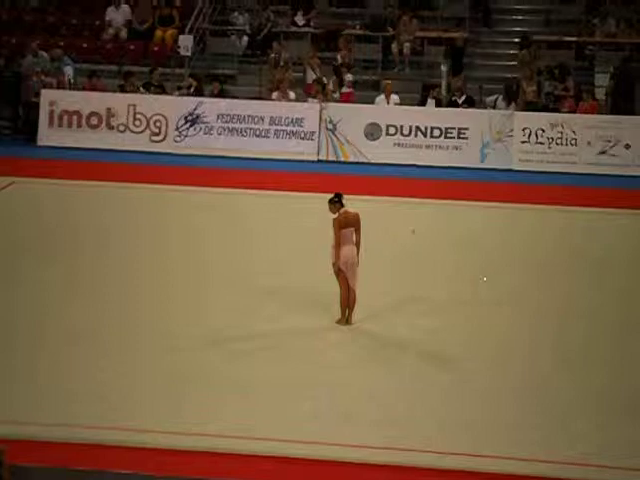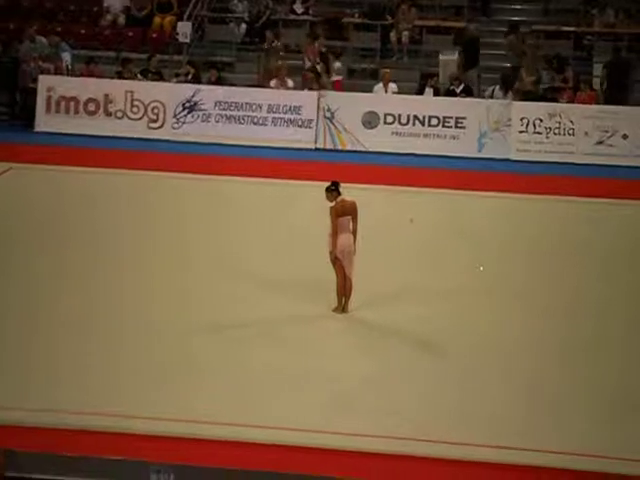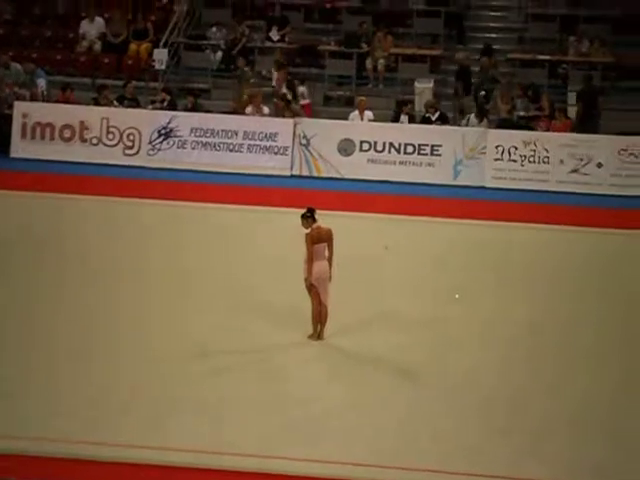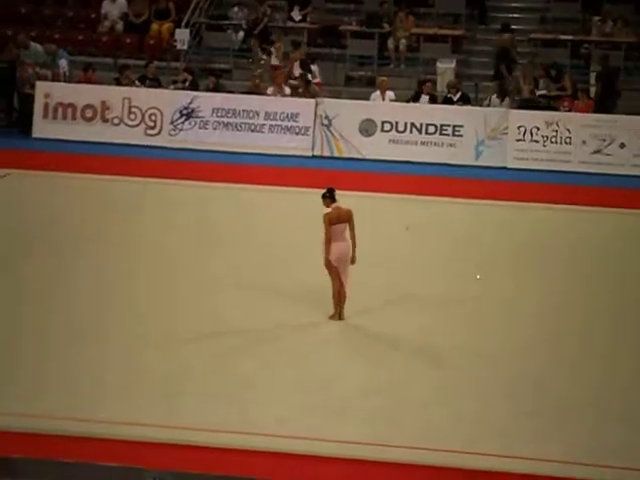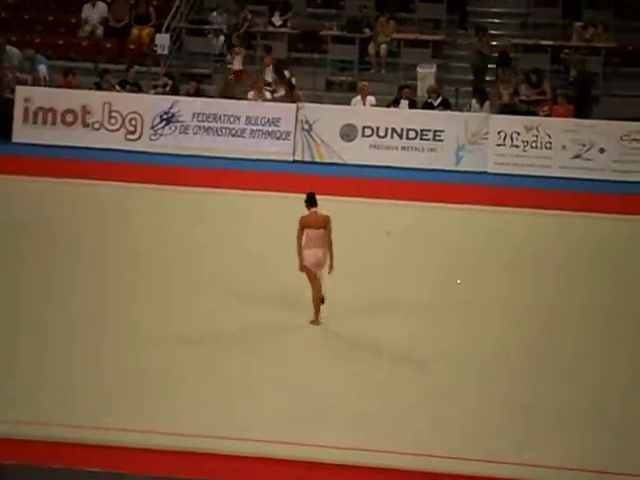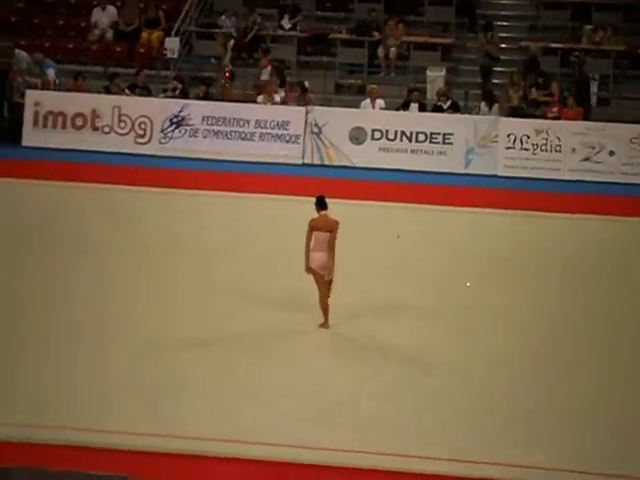
dt=0.3s
person 1, frame 1
left shoulder: (337, 220)
right shoulder: (356, 216)
left elbow: (337, 242)
right elbow: (358, 238)
left wrist: (336, 262)
right wrist: (357, 255)
left hip: (341, 253)
right hip: (352, 251)
left knee: (343, 287)
right knee: (352, 286)
left ankle: (343, 318)
right ankle: (350, 317)
person 1, frame 2
left shoulder: (334, 208)
right shoulder: (353, 204)
left elbow: (334, 230)
right elbow: (355, 226)
left wrist: (333, 250)
right wrist: (354, 244)
left hip: (338, 242)
right hip: (348, 240)
left knee: (340, 276)
right knee: (348, 275)
left ankle: (339, 306)
right ankle: (346, 306)
person 1, frame 3
left shoulder: (310, 235)
right shoulder: (328, 231)
left elbow: (310, 257)
right elbow: (330, 253)
left wrist: (308, 277)
right wrist: (329, 271)
left hip: (313, 269)
right hip: (324, 267)
left knee: (315, 302)
right knee: (324, 302)
left ankle: (315, 333)
right ankle: (322, 333)
person 1, frame 4
left shoulder: (328, 216)
right shoulder: (348, 212)
left elbow: (328, 238)
right elbow: (352, 234)
left wrist: (326, 258)
right wrist: (354, 253)
left hip: (333, 249)
right hip: (345, 247)
left knee: (335, 282)
right knee: (342, 282)
left ankle: (336, 313)
right ankle: (341, 313)
person 1, frame 5
left shoulder: (303, 220)
right shoulder: (326, 219)
left elbow: (299, 241)
right elbow: (328, 240)
left wrist: (300, 260)
right wrist: (331, 261)
left hip: (309, 254)
right hip: (322, 253)
left knee: (314, 286)
right knee: (318, 275)
left ankle: (316, 318)
right ankle: (321, 294)
person 1, frame 6
left shoulder: (312, 222)
right shoulder: (334, 223)
left elbow: (308, 243)
right elbow: (332, 244)
left wrist: (306, 263)
right wrist: (332, 264)
left hip: (315, 257)
right hip: (327, 257)
left knee: (322, 290)
right knee: (329, 274)
left ankle: (326, 321)
right ankle: (328, 290)
